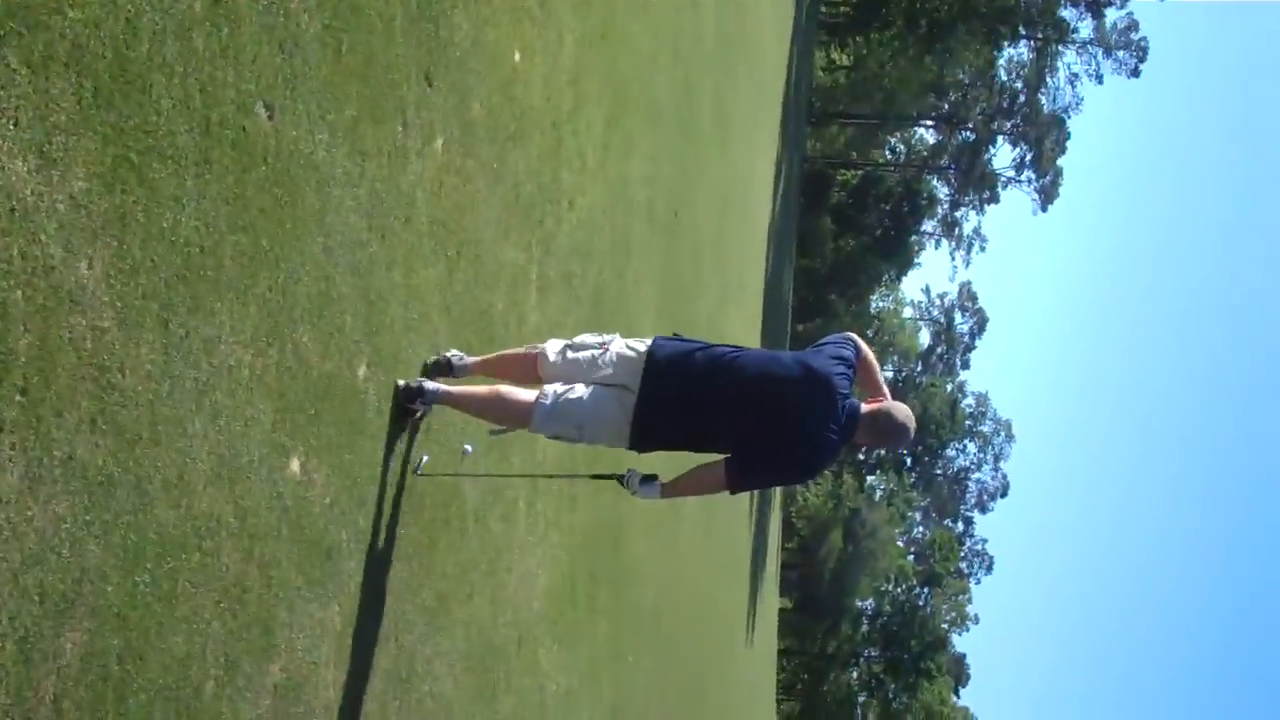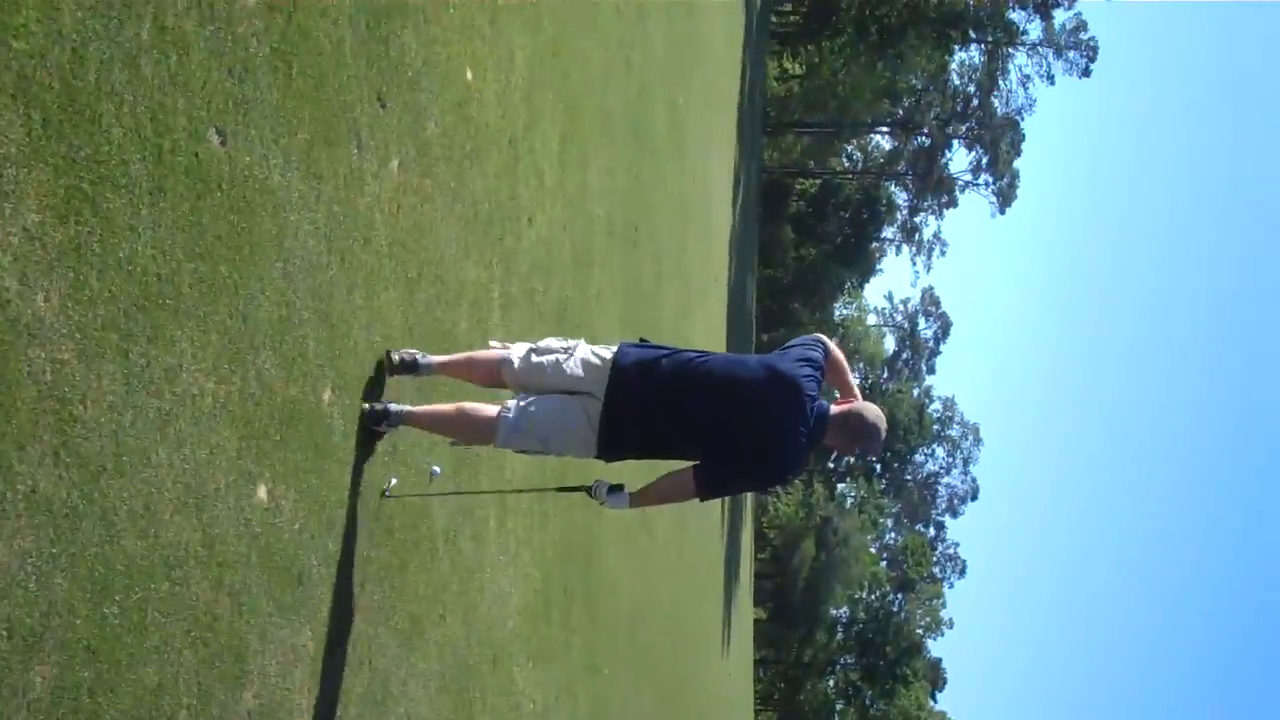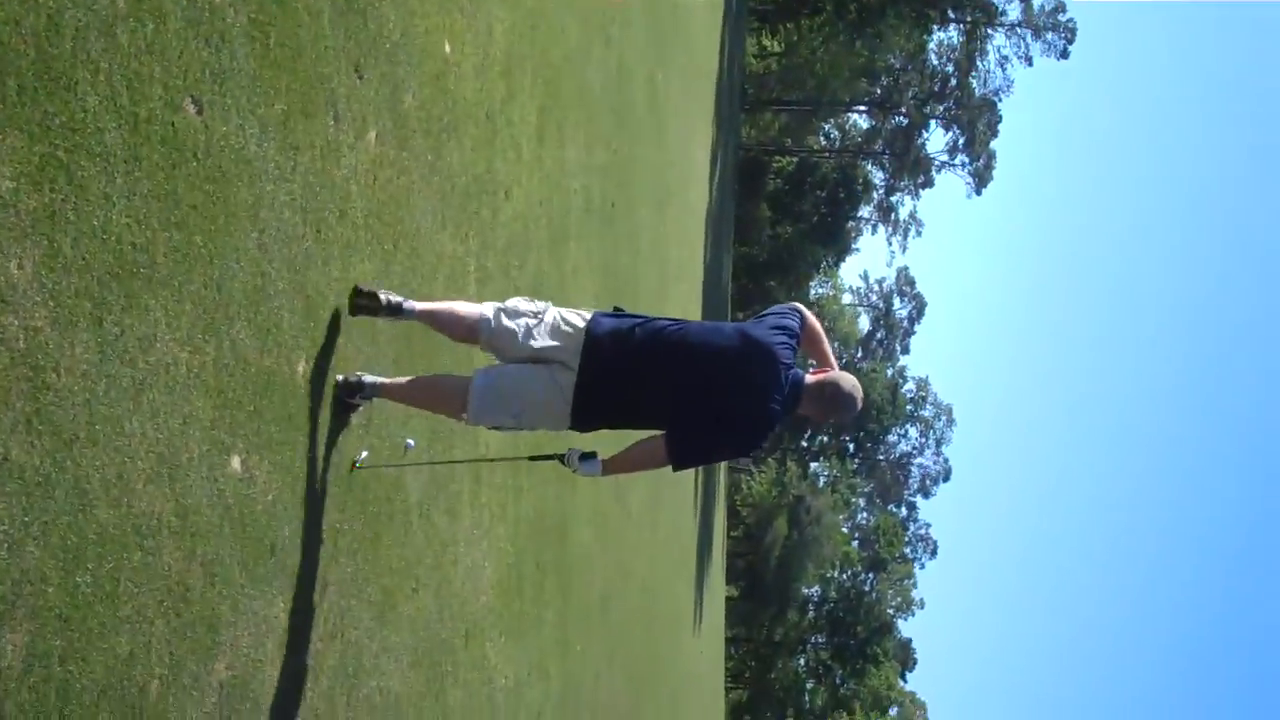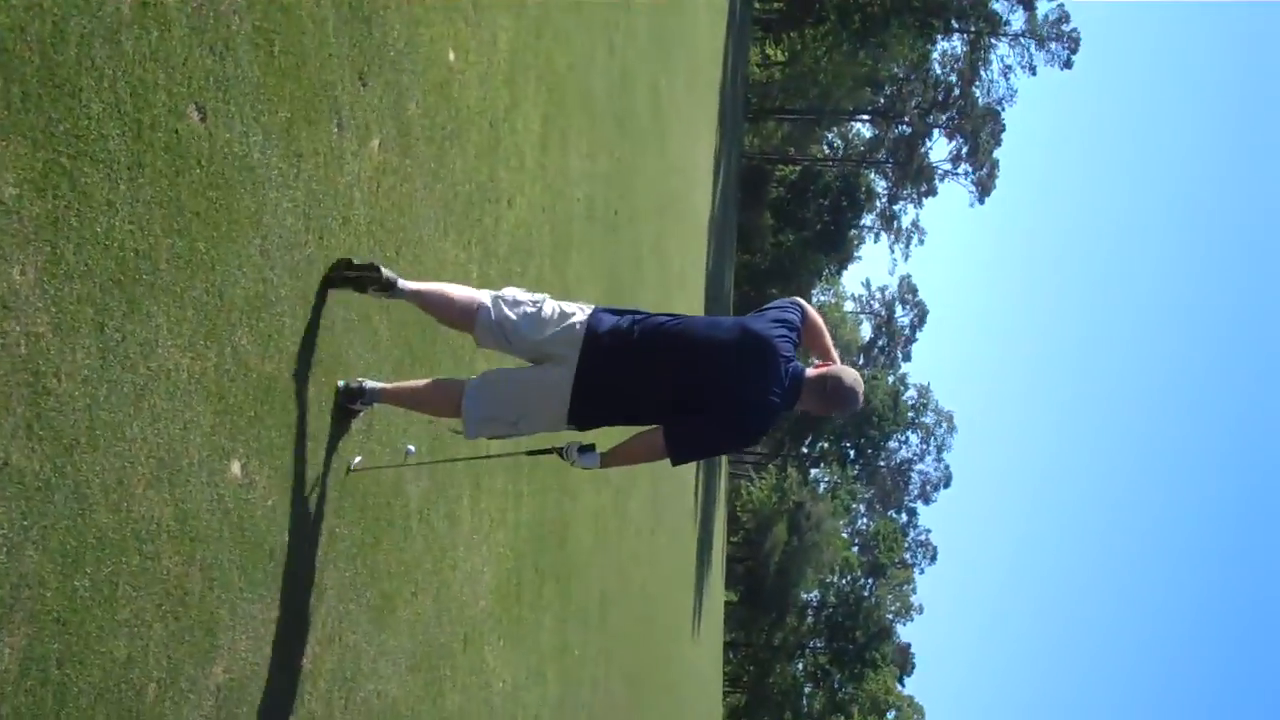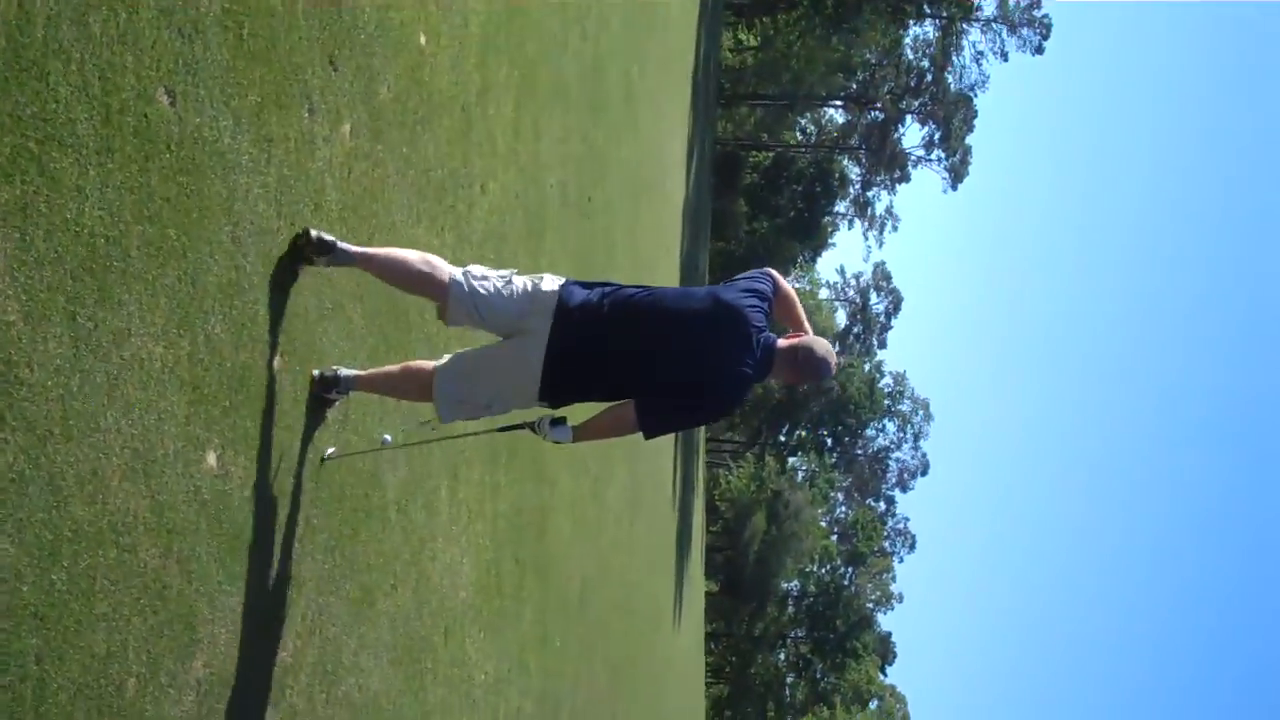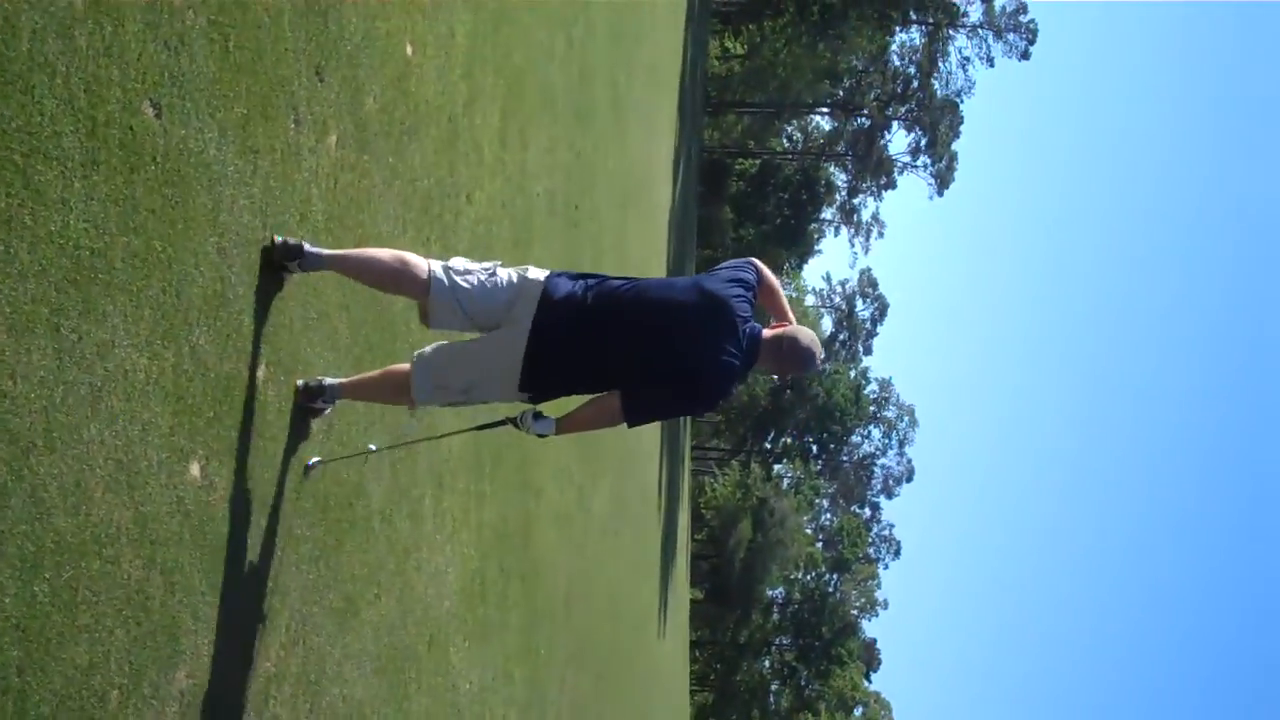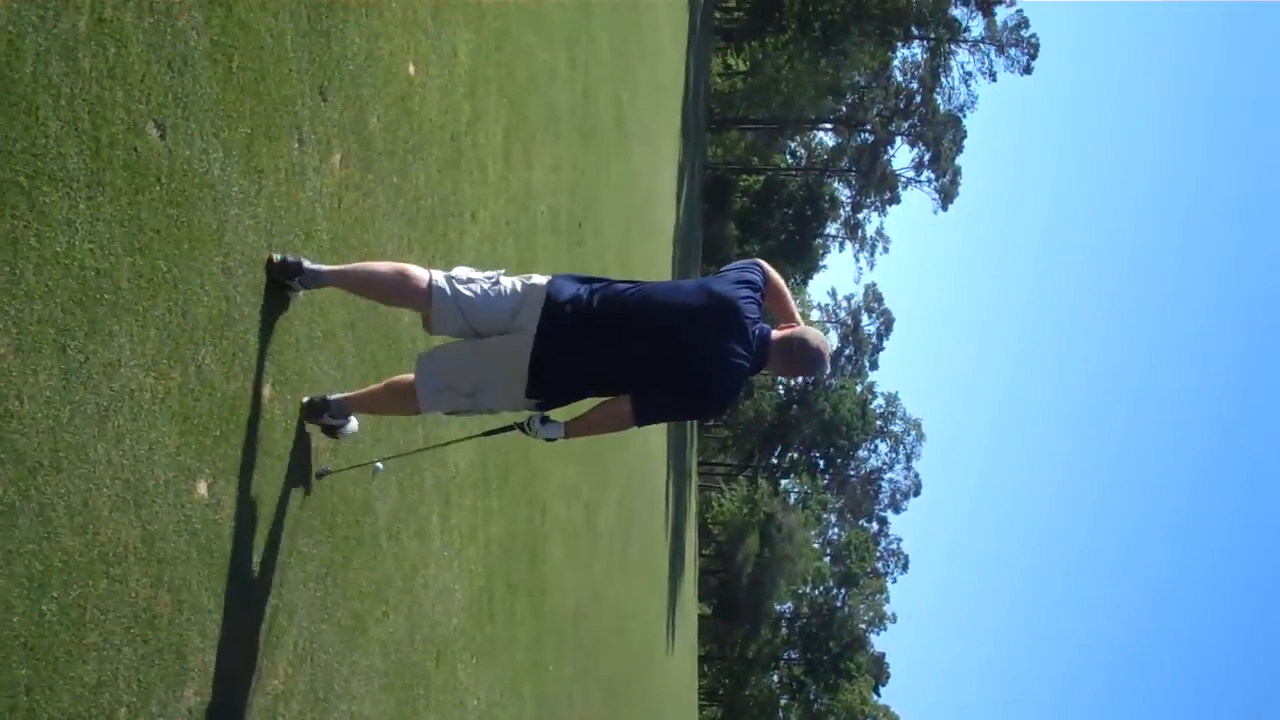
dt=0.1s
person 1, frame 1
left shoulder: (833, 365)
right shoulder: (810, 455)
left elbow: (855, 339)
right elbow: (729, 473)
right wrist: (661, 490)
left hip: (659, 357)
right hip: (647, 417)
left knee: (551, 359)
right knee: (536, 408)
person 1, frame 2
left shoulder: (801, 370)
right shoulder: (779, 459)
left elbow: (824, 340)
right elbow: (694, 480)
right wrist: (630, 499)
left hip: (623, 363)
right hip: (613, 431)
left knee: (518, 363)
right knee: (504, 424)
person 1, frame 3
left shoulder: (776, 337)
right shoulder: (750, 428)
left elbow: (801, 311)
right elbow: (668, 447)
left wrist: (831, 364)
right wrist: (602, 467)
left hip: (596, 332)
right hip: (586, 397)
left knee: (487, 321)
right knee: (474, 396)
person 1, frame 4
left shoulder: (776, 332)
right shoulder: (750, 422)
left elbow: (803, 305)
right elbow: (664, 440)
left wrist: (832, 359)
right wrist: (600, 459)
left hip: (595, 329)
right hip: (585, 397)
left knee: (479, 311)
right knee: (475, 403)
right ankle: (374, 393)
person 1, frame 5
left shoulder: (748, 301)
right shoulder: (723, 393)
left elbow: (775, 278)
right elbow: (637, 414)
left wrist: (804, 331)
right wrist: (572, 433)
left hip: (564, 301)
right hip: (556, 371)
left knee: (447, 282)
right knee: (447, 384)
left ankle: (340, 250)
person 1, frame 6
left shoulder: (731, 290)
right shoulder: (708, 385)
left elbow: (760, 268)
right elbow: (622, 405)
left wrist: (788, 323)
right wrist: (554, 426)
left hip: (546, 292)
right hip: (539, 364)
left knee: (426, 279)
right knee: (425, 379)
left ankle: (313, 256)
person 1, frame 7
left shoulder: (739, 291)
right shoulder: (718, 388)
left elbow: (766, 268)
right elbow: (631, 408)
left wrist: (796, 321)
right wrist: (561, 430)
left hip: (552, 298)
right hip: (544, 373)
left knee: (428, 289)
right knee: (430, 385)
left ankle: (314, 273)
